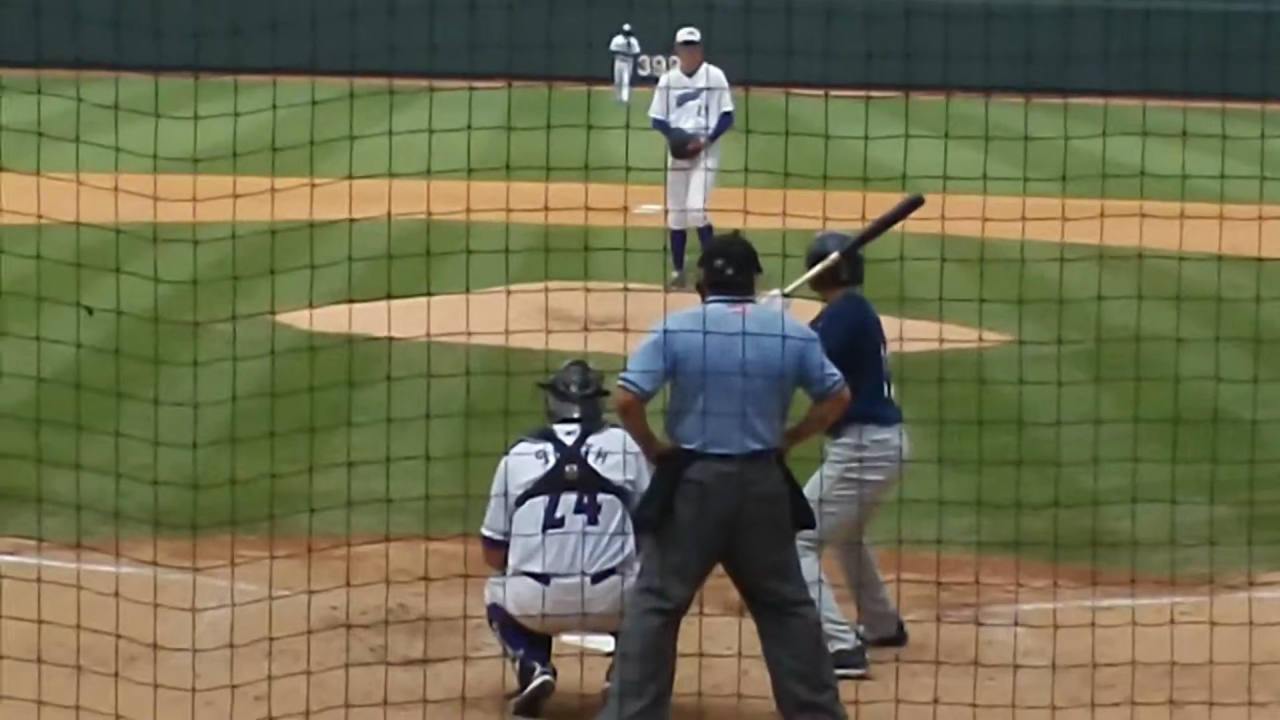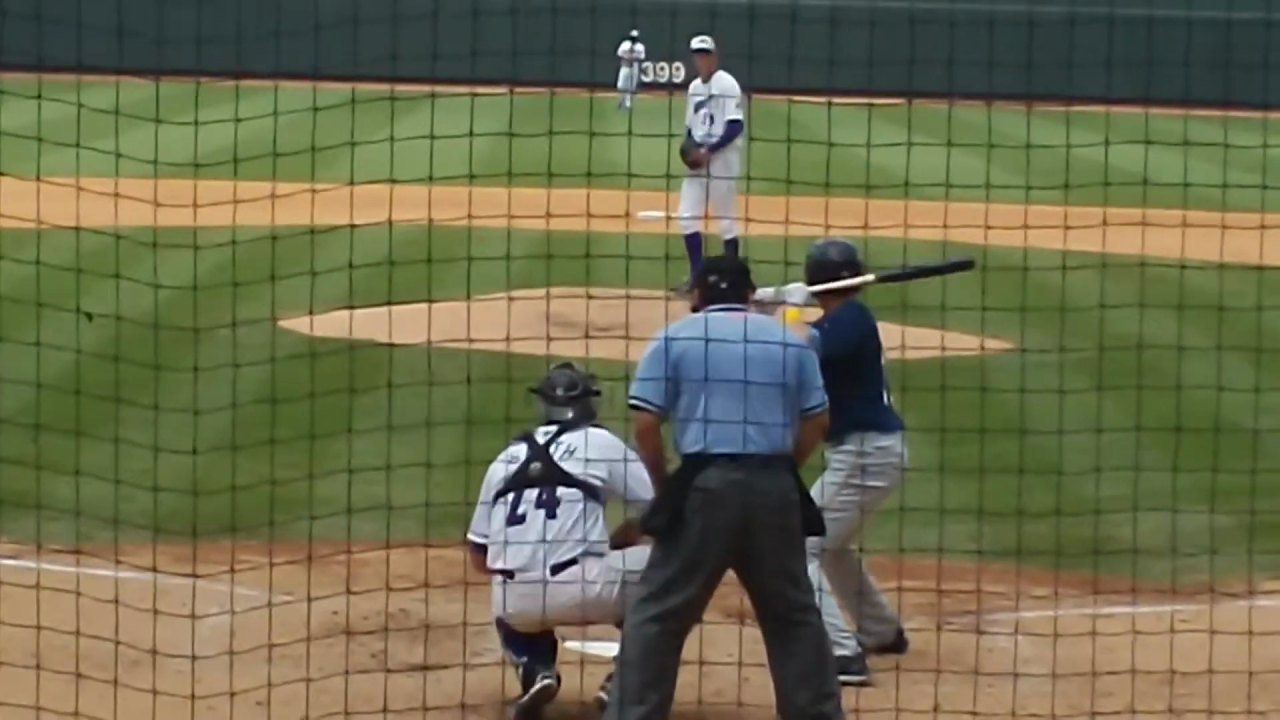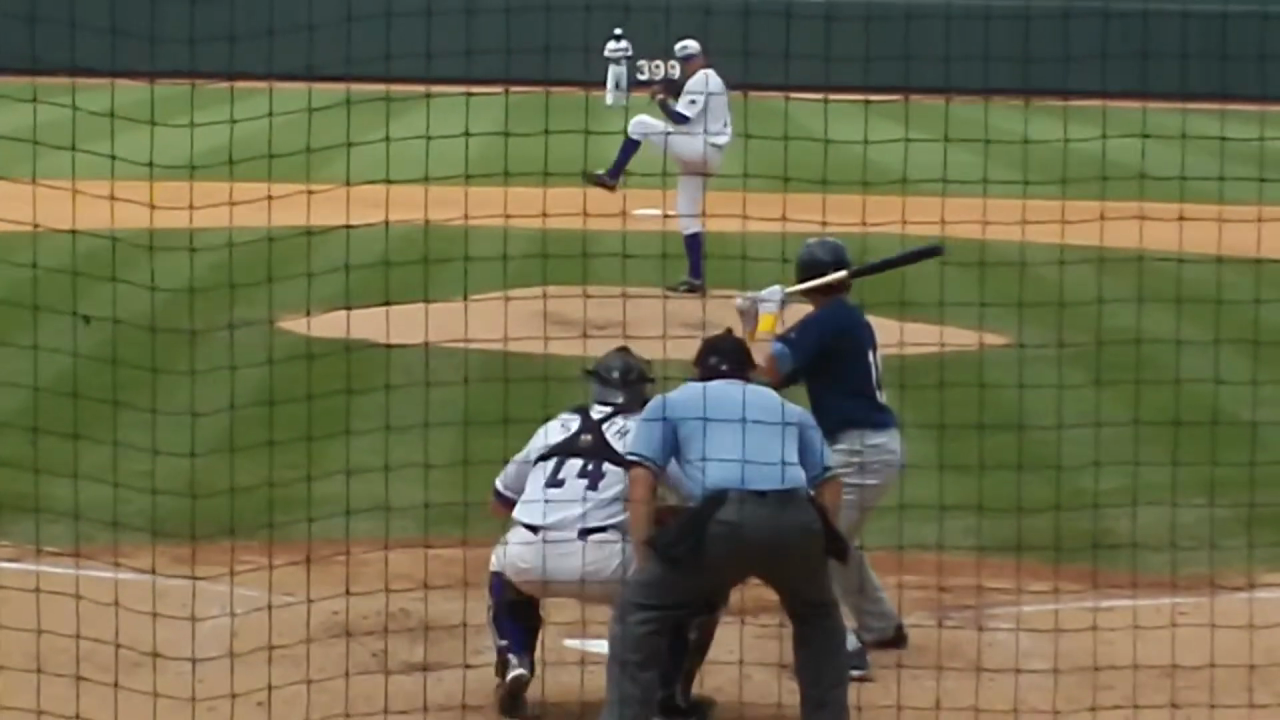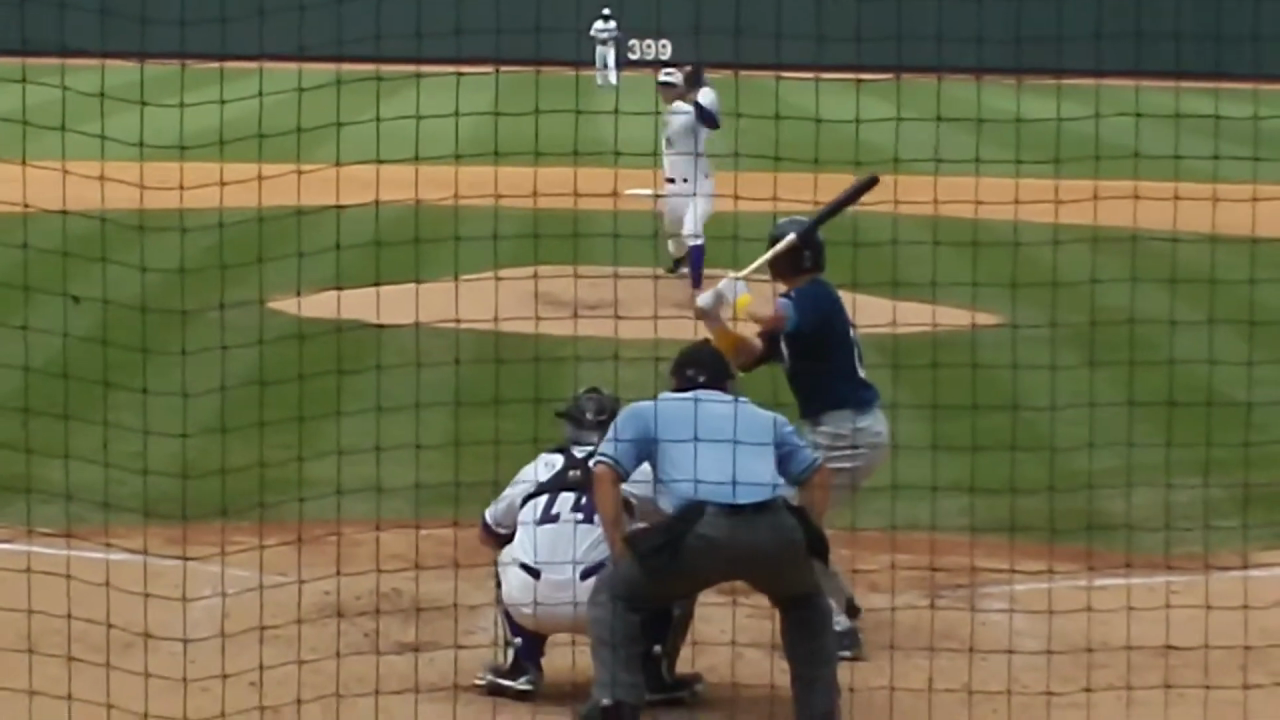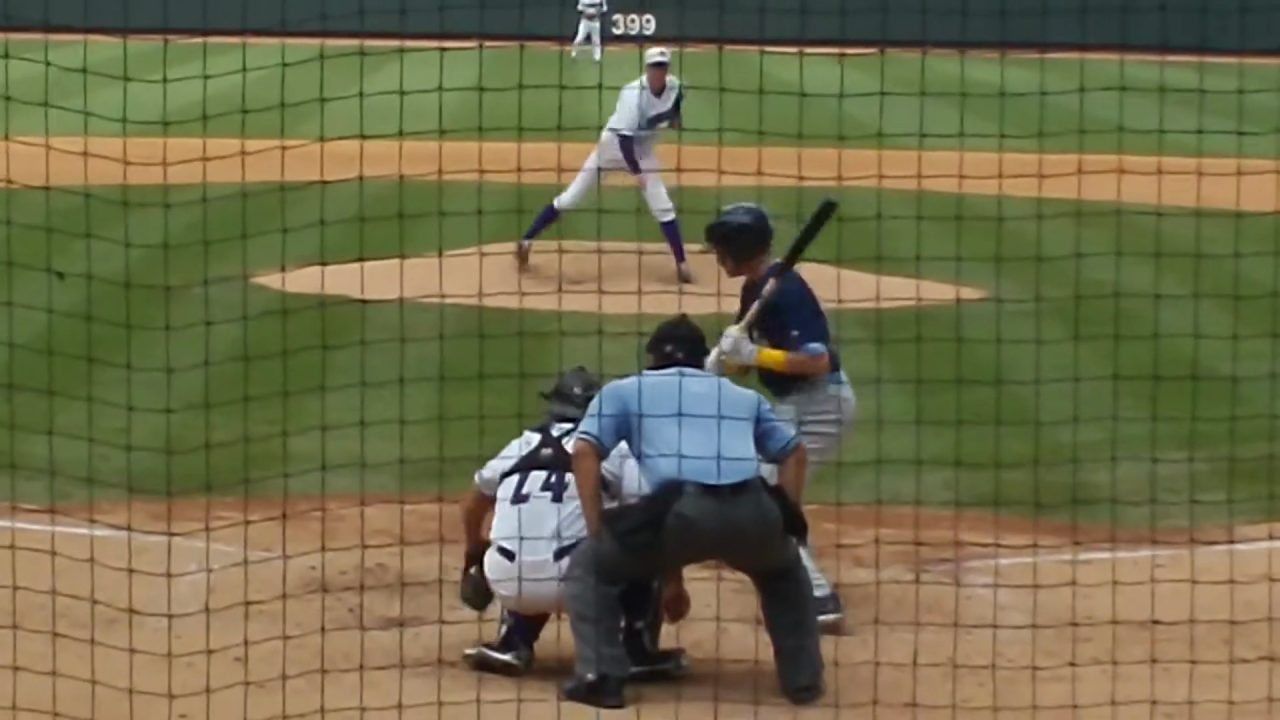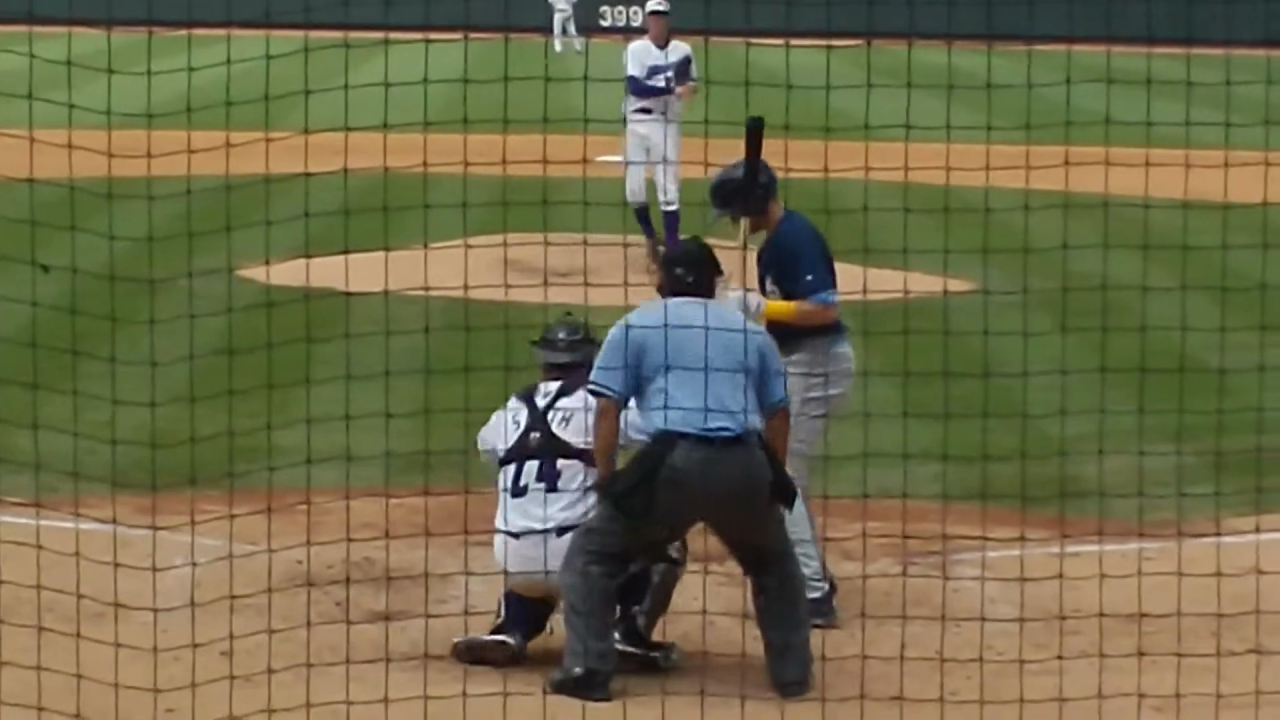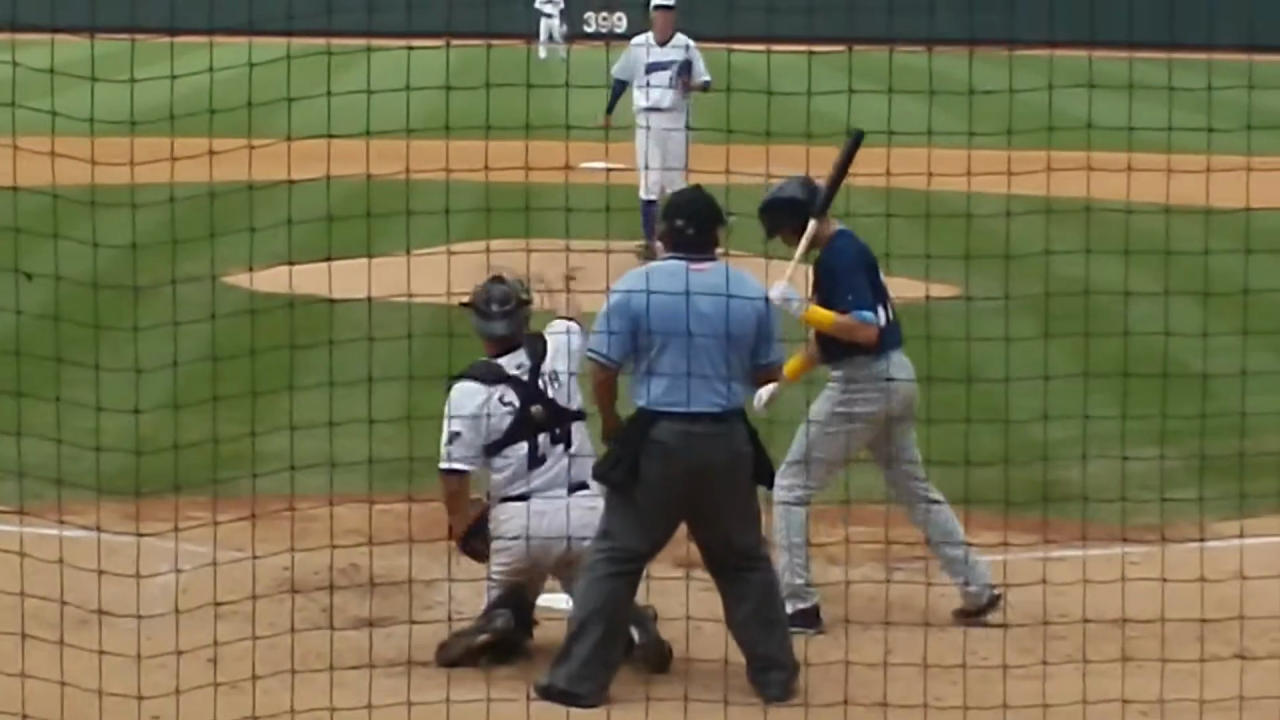
dt=0.7s
person 1, frame 1
left shoulder: (842, 313)
right shoulder: (857, 311)
left hip: (860, 446)
right hip: (880, 440)
left knee: (796, 539)
right knee: (845, 535)
left ankle: (841, 647)
right ankle: (882, 624)
person 1, frame 2
left shoulder: (845, 320)
right shoulder: (851, 318)
left wrist: (791, 306)
right wrist: (774, 307)
left hip: (862, 453)
right hip: (874, 447)
left knee: (799, 547)
right knee: (832, 542)
left ankle: (845, 655)
right ankle: (883, 631)
person 1, frame 3
left shoulder: (826, 321)
right shoulder: (850, 320)
left elbow: (768, 368)
right elbow: (780, 377)
left hip: (858, 451)
right hip: (874, 445)
left ankle: (845, 651)
right ankle: (882, 626)
person 1, frame 4
left shoulder: (813, 295)
right shoulder: (807, 301)
left elbow: (773, 319)
right elbow: (748, 356)
left wrist: (738, 298)
right wrist: (714, 320)
left hip: (845, 432)
right hip: (846, 427)
left ankle: (838, 632)
right ankle: (835, 599)
person 1, frame 5
left shoulder: (783, 290)
right shoulder: (752, 291)
left elbow: (817, 362)
right elbow: (746, 360)
left wrist: (753, 356)
right wrist: (727, 358)
left hip: (816, 406)
right hip: (798, 404)
left ankle: (817, 598)
person 1, frame 6
left shoulder: (797, 236)
right shoulder: (771, 245)
left elbow: (827, 309)
left wrist: (760, 306)
left hip: (816, 365)
right hip: (795, 365)
right knee: (786, 474)
left ankle: (813, 597)
right ankle: (814, 578)
person 1, frame 7
left shoulder: (839, 257)
right shoulder: (844, 250)
left elbow: (863, 330)
right elbow: (825, 337)
left wrist: (800, 309)
right wrist: (779, 380)
left hip: (861, 384)
right hip: (895, 377)
left knee: (792, 487)
right knee: (915, 488)
left ankle: (799, 604)
right ankle: (979, 589)
person 2, frame 1
left shoulder: (675, 328)
right shoulder: (793, 332)
left elbow: (626, 400)
right elbow: (837, 397)
left wrist: (654, 448)
right wrist: (787, 439)
left hip: (694, 481)
right hip: (763, 482)
left knee: (655, 602)
right knee: (787, 603)
person 2, frame 2
left shoulder: (674, 338)
right shoulder: (792, 342)
left elbow: (645, 422)
right elbow: (816, 422)
left wrist: (663, 484)
left hip: (706, 485)
right hip: (775, 487)
left knee: (658, 611)
right knee: (793, 612)
person 2, frame 3
left shoulder: (669, 403)
right shoulder: (789, 408)
left elbow: (640, 480)
right elbow: (828, 485)
left wrist: (644, 560)
right wrist: (817, 542)
left hip: (725, 520)
right hip: (795, 520)
left knee: (638, 609)
right knee: (817, 615)
person 2, frame 4
left shoulder: (645, 412)
right shoulder: (765, 417)
left elbow: (604, 475)
right elbow: (816, 477)
left wrist: (620, 553)
right wrist: (804, 544)
left hip: (704, 532)
right hip: (775, 533)
left knee: (613, 593)
right knee: (805, 600)
person 2, frame 5
left shoulder: (623, 391)
right shoulder: (743, 395)
left elbow: (584, 451)
right elbow: (794, 453)
left wrist: (597, 532)
right wrist: (781, 522)
left hip: (684, 511)
right hip: (752, 513)
left knee: (589, 568)
right knee: (786, 572)
left ankle: (600, 677)
right ankle: (803, 679)
person 2, frame 6
left shoulder: (635, 324)
right shoulder: (752, 331)
left elbow: (608, 409)
right elbow: (778, 414)
left wrist: (606, 484)
right wrist: (770, 482)
left hip: (674, 464)
right hip: (743, 465)
left knee: (591, 554)
right knee: (774, 563)
left ankle: (586, 671)
right ankle: (792, 672)
person 2, frame 7
left shoulder: (634, 286)
right shoulder: (752, 292)
left elbow: (603, 370)
right elbow: (767, 372)
left wrist: (609, 420)
left hip: (658, 440)
right hip: (728, 441)
left knee: (615, 558)
right knee: (744, 561)
left ankle: (578, 679)
right ankle: (776, 676)
person 3, frame 1
left shoulder: (518, 454)
right shoulder: (622, 444)
left elbow: (493, 554)
left hip: (533, 601)
right hip: (608, 598)
left knee: (498, 592)
left ankle: (534, 667)
person 3, frame 2
left shoulder: (506, 458)
right shoulder: (602, 442)
left elbow: (480, 557)
left hip: (517, 601)
right hip: (582, 589)
left ankle: (536, 671)
person 3, frame 3
left shoulder: (555, 427)
left elbow: (502, 500)
left hip: (528, 559)
right hip: (601, 563)
left knee: (504, 565)
left ankle: (516, 664)
person 3, frame 4
left shoulder: (537, 467)
right shoulder: (634, 469)
left elbow: (490, 534)
left hip: (527, 603)
left ankle: (521, 668)
right ankle: (655, 674)
person 3, frame 5
left shoulder: (519, 446)
right shoulder: (614, 448)
left elbow: (478, 495)
left wrist: (474, 549)
left hip: (508, 583)
left ankle: (512, 643)
right ankle: (639, 650)
person 3, frame 6
left shoulder: (510, 411)
left elbow: (486, 446)
left hip: (516, 563)
right knee: (668, 546)
left ankle: (508, 631)
right ankle: (631, 633)
person 3, frame 7
left shoulder: (468, 390)
right shoulder: (561, 345)
left elbow: (454, 478)
right elbow: (569, 317)
left wrist: (459, 526)
right wrist: (560, 293)
left hip: (515, 521)
right hip: (585, 513)
left knee: (508, 613)
left ankle: (497, 624)
right ankle: (629, 624)
person 4, frame 1
left shoulder: (715, 75)
right shoulder: (668, 79)
left elbow: (727, 116)
right elbow: (657, 119)
left wrist: (708, 139)
right wrist: (675, 137)
left hip: (706, 151)
left knee: (696, 208)
right knee: (676, 214)
right ankle: (678, 271)
person 4, frame 2
left shoulder: (727, 83)
right shoulder: (694, 87)
left elbow: (736, 127)
left wrist: (710, 150)
left hip: (722, 158)
right hip: (699, 159)
left knee: (726, 221)
right knee: (687, 216)
right ankle: (696, 276)
person 4, frame 3
left shoulder: (698, 81)
right shoulder: (714, 80)
left elbow: (679, 118)
left wrist: (662, 101)
right wrist: (670, 102)
left hip: (698, 149)
right hip: (709, 155)
left knee: (639, 123)
right knee: (688, 217)
left ankle: (612, 176)
right ankle: (694, 278)
person 4, frame 4
left shoulder: (689, 110)
right shoulder: (674, 112)
left elbow: (713, 121)
left hip: (697, 184)
right hip: (675, 187)
left knee: (692, 231)
right knee: (674, 234)
left ankle: (696, 288)
right ankle: (681, 260)
person 4, frame 5
left shoulder: (674, 86)
right shoulder: (634, 93)
right elbow: (623, 137)
left wrist: (674, 119)
right wrist: (637, 172)
left hip: (642, 151)
right hip: (613, 149)
left knee: (663, 207)
right knee: (572, 198)
left ankle: (681, 262)
right ankle: (527, 240)
person 4, frame 6
left shoulder: (683, 50)
right shoulder: (635, 48)
left elbow: (689, 84)
right elbow: (634, 87)
left wrist: (691, 87)
right wrist: (673, 91)
left hip: (666, 125)
right hip: (637, 123)
left knee: (669, 192)
right knee: (634, 192)
right ankle: (651, 236)
person 4, frame 7
left shoulder: (686, 46)
right shoulder: (637, 44)
left elbow: (705, 83)
right elbow: (621, 80)
left wrist: (695, 85)
right wrist: (609, 111)
left hip: (675, 119)
right hip: (645, 118)
left knee: (675, 181)
right knee: (649, 183)
right ankle: (650, 242)
